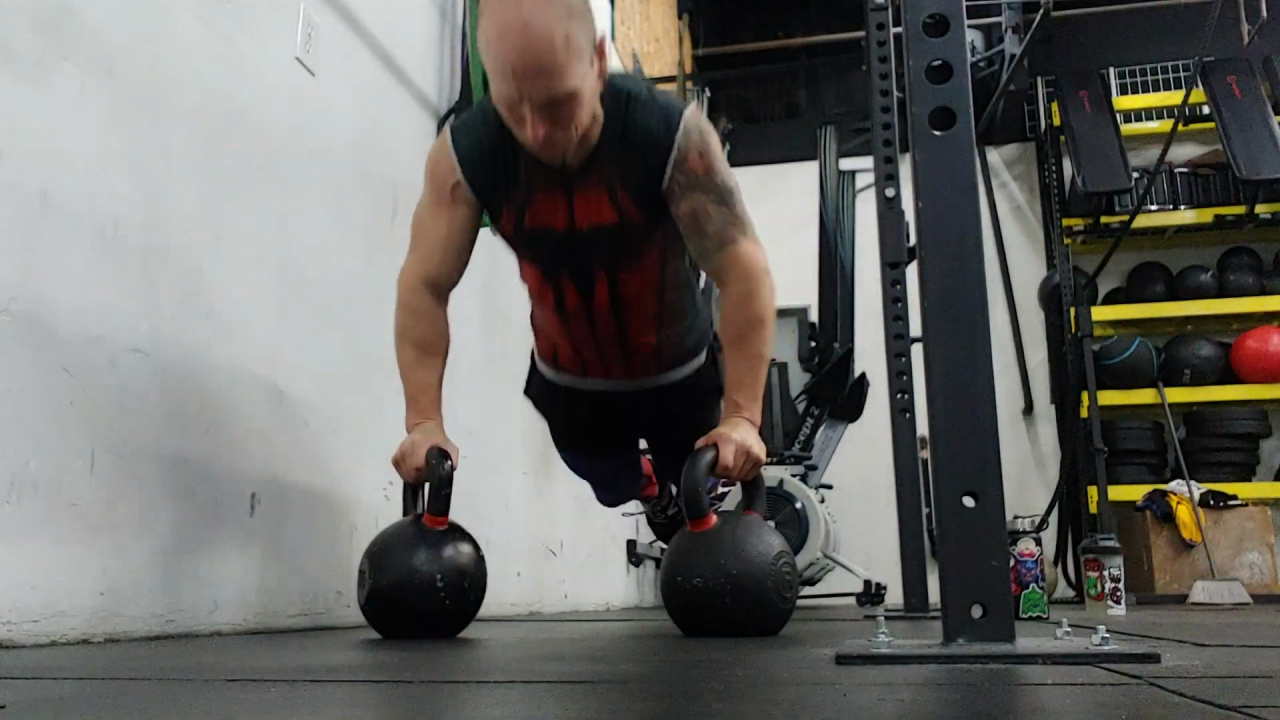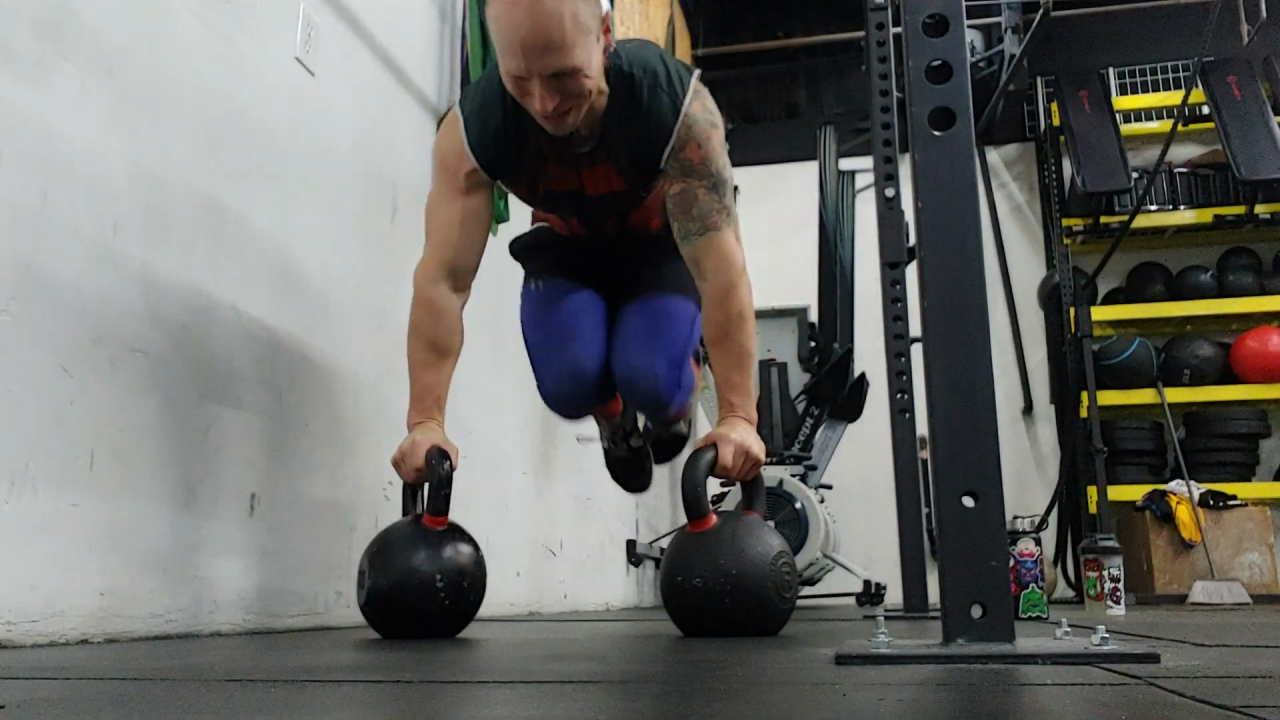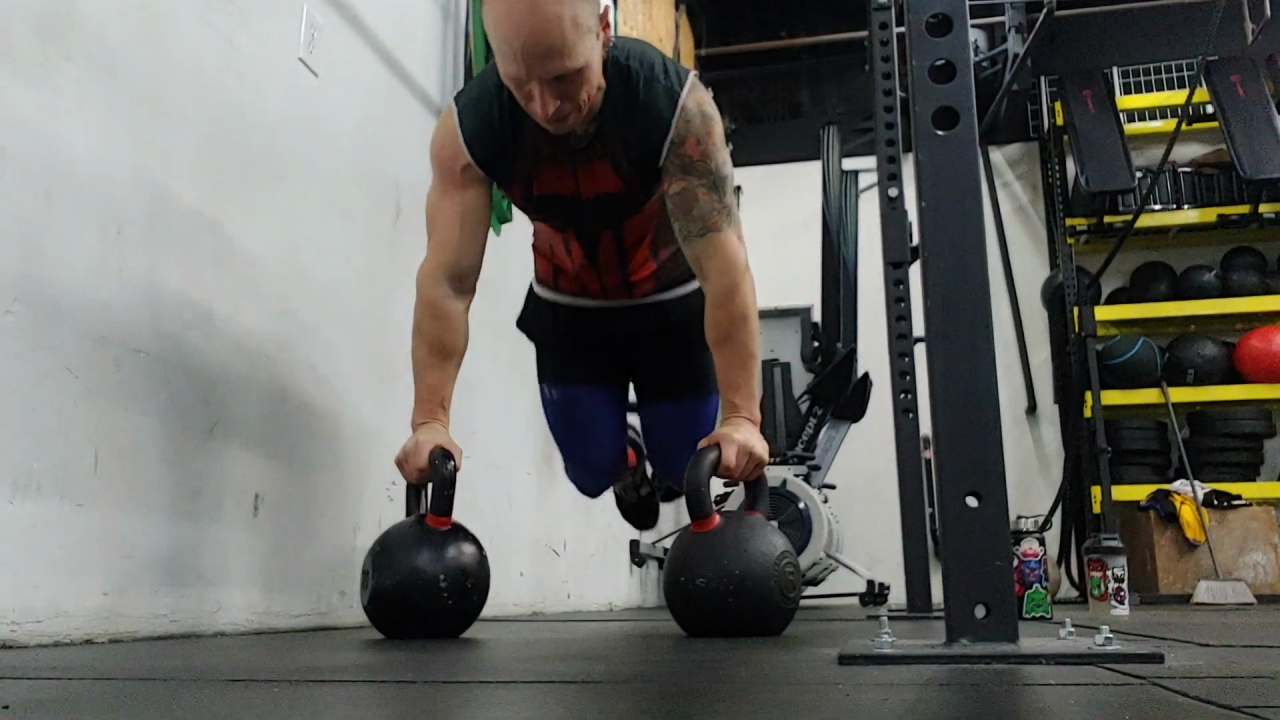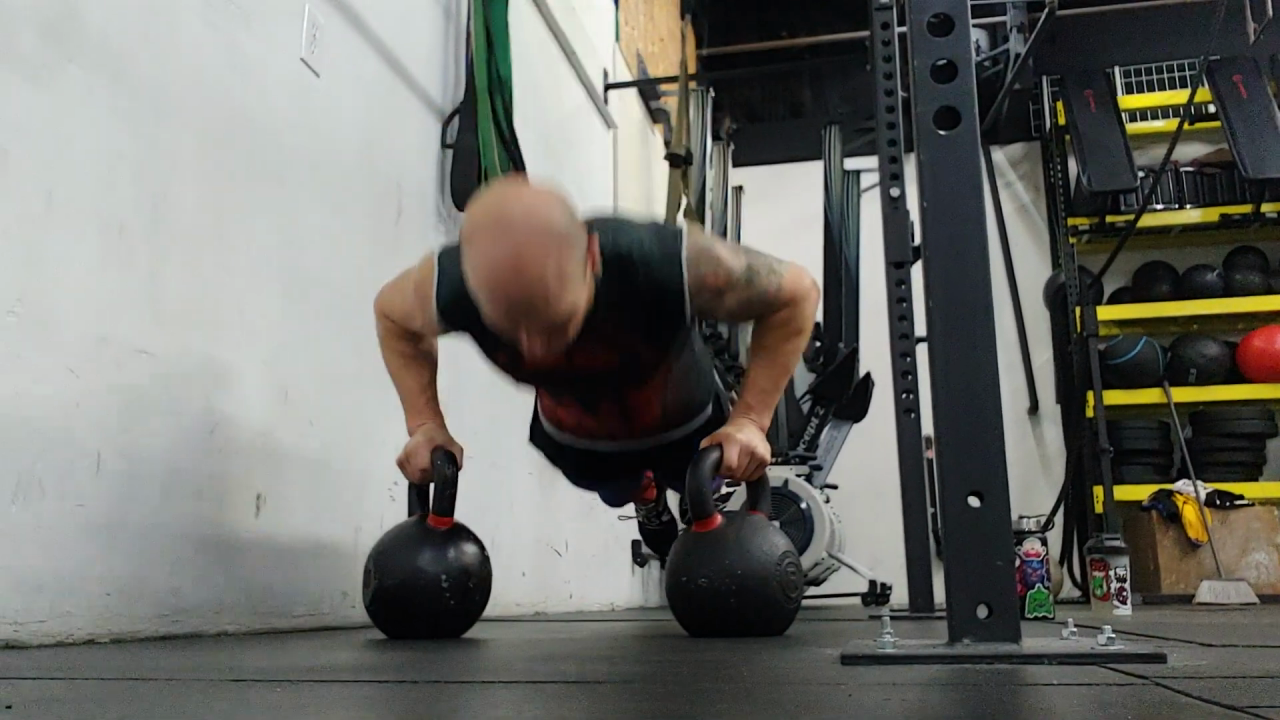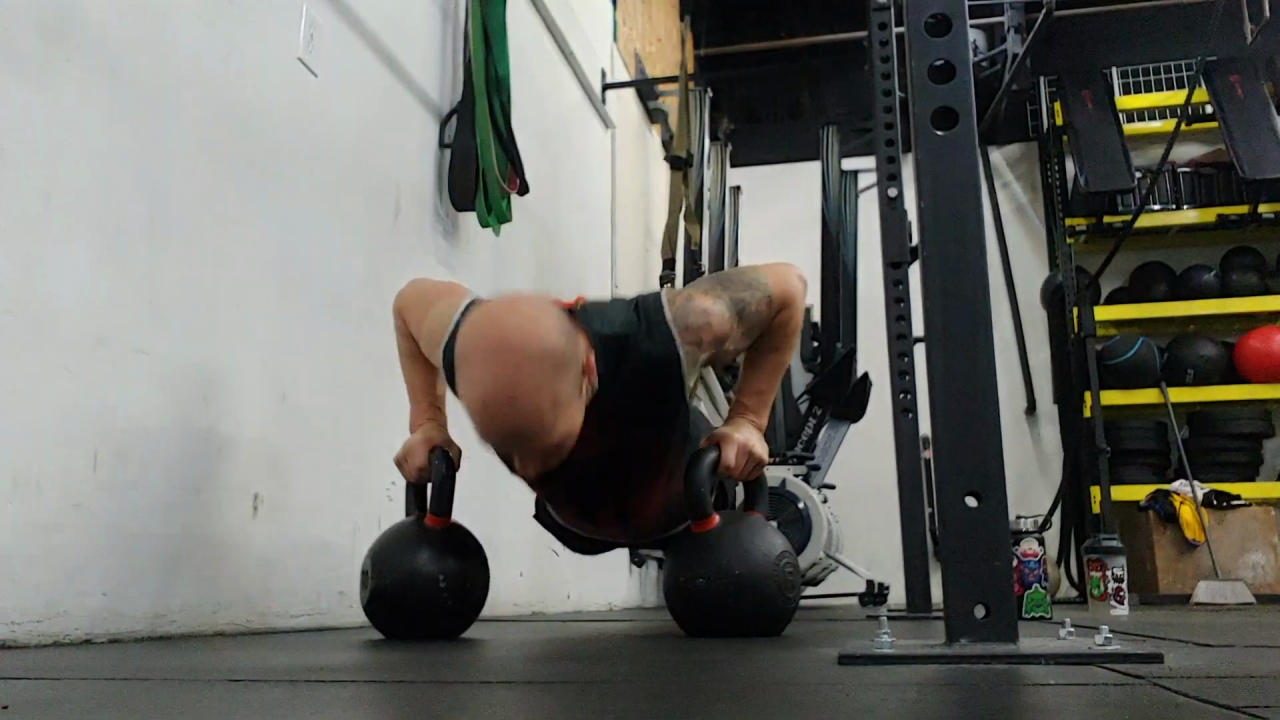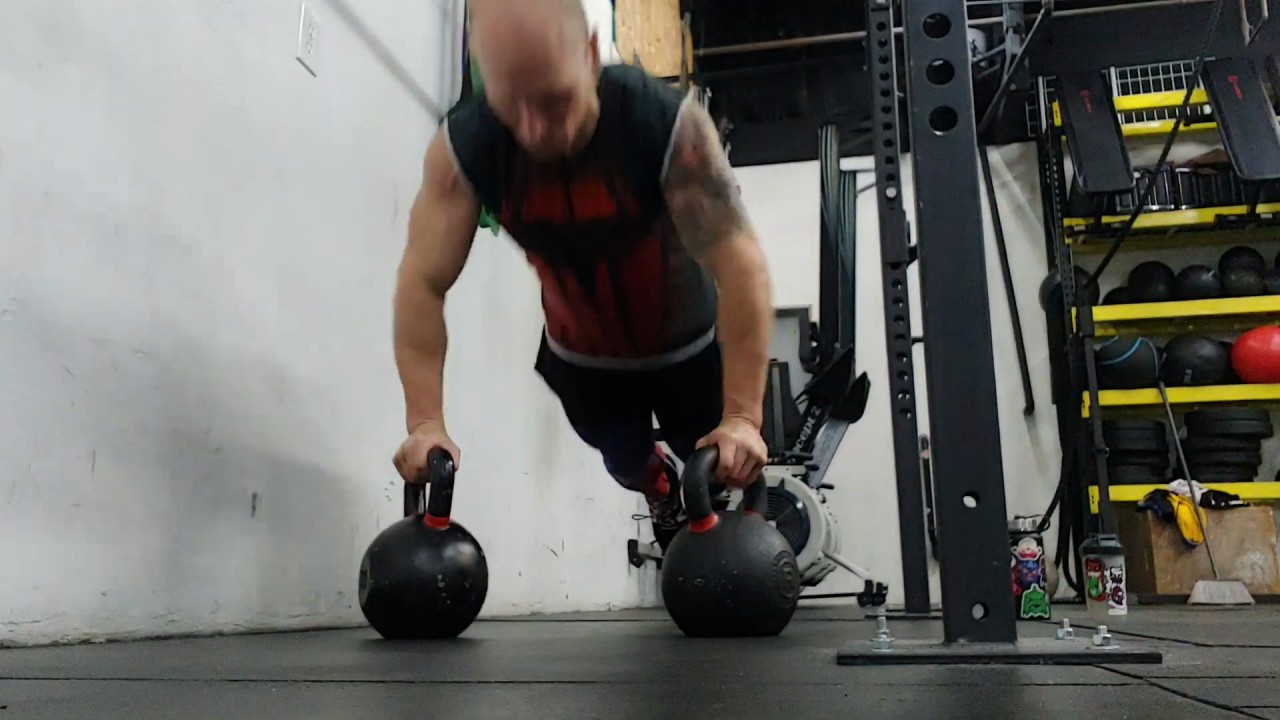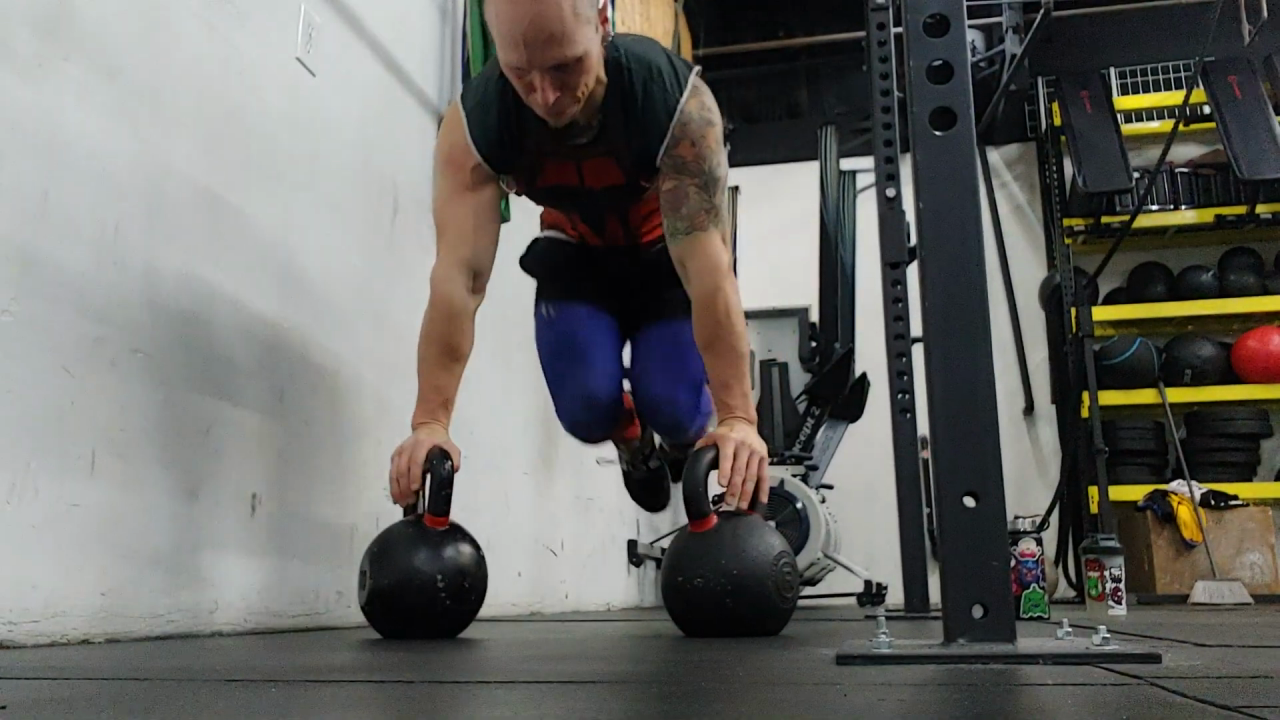
dt=0.4s
person 1, frame 1
left shoulder: (671, 131)
right shoulder: (465, 152)
left elbow: (743, 273)
right elbow: (424, 284)
left wrist: (742, 417)
right wrist: (423, 421)
left hip: (675, 369)
right hip: (568, 378)
right knee: (614, 488)
right ankle: (650, 488)
person 1, frame 2
left shoulder: (675, 101)
right shoulder: (473, 126)
left elbow: (720, 268)
right elbow: (445, 278)
left wrist: (738, 418)
right wrist: (425, 423)
left hip: (661, 244)
right hip: (565, 245)
left knee: (652, 379)
right knee: (565, 381)
left ankle: (670, 410)
right ankle: (610, 410)
person 1, frame 3
left shoulder: (674, 103)
right shoulder: (468, 126)
left elbow: (723, 266)
right elbow: (449, 281)
left wrist: (741, 416)
right wrist: (430, 420)
left hip: (670, 300)
right hip: (567, 308)
left knee: (685, 468)
right knee: (594, 472)
left ankle: (661, 466)
right ankle: (628, 465)
person 1, frame 4
left shoulder: (670, 267)
right shoulder: (451, 286)
left elbow: (795, 294)
right elbow: (393, 315)
left wrist: (751, 419)
right wrist: (424, 423)
left hip: (680, 425)
right hip: (573, 441)
right knee: (621, 495)
right ankle: (647, 491)
person 1, frame 5
left shoulder: (666, 337)
right shoulder: (462, 346)
left elbow: (786, 286)
right elbow: (411, 299)
left wrist: (748, 421)
right wrist: (428, 425)
person 1, frame 6
left shoulder: (667, 123)
right shoulder: (463, 147)
left elbow: (741, 270)
right elbow: (423, 283)
left wrist: (744, 417)
right wrist: (424, 422)
left hip: (685, 349)
right hip: (580, 359)
left knee: (715, 464)
right knee: (627, 465)
right ankle: (660, 489)
person 1, frame 7
left shoulder: (674, 97)
right shoulder: (474, 121)
left elbow: (706, 265)
right elbow: (460, 275)
left wrist: (736, 418)
right wrist: (429, 423)
left hip: (663, 251)
right hip: (575, 252)
left knee: (673, 404)
right knee: (584, 407)
left ankle: (680, 429)
right ankle: (628, 431)
